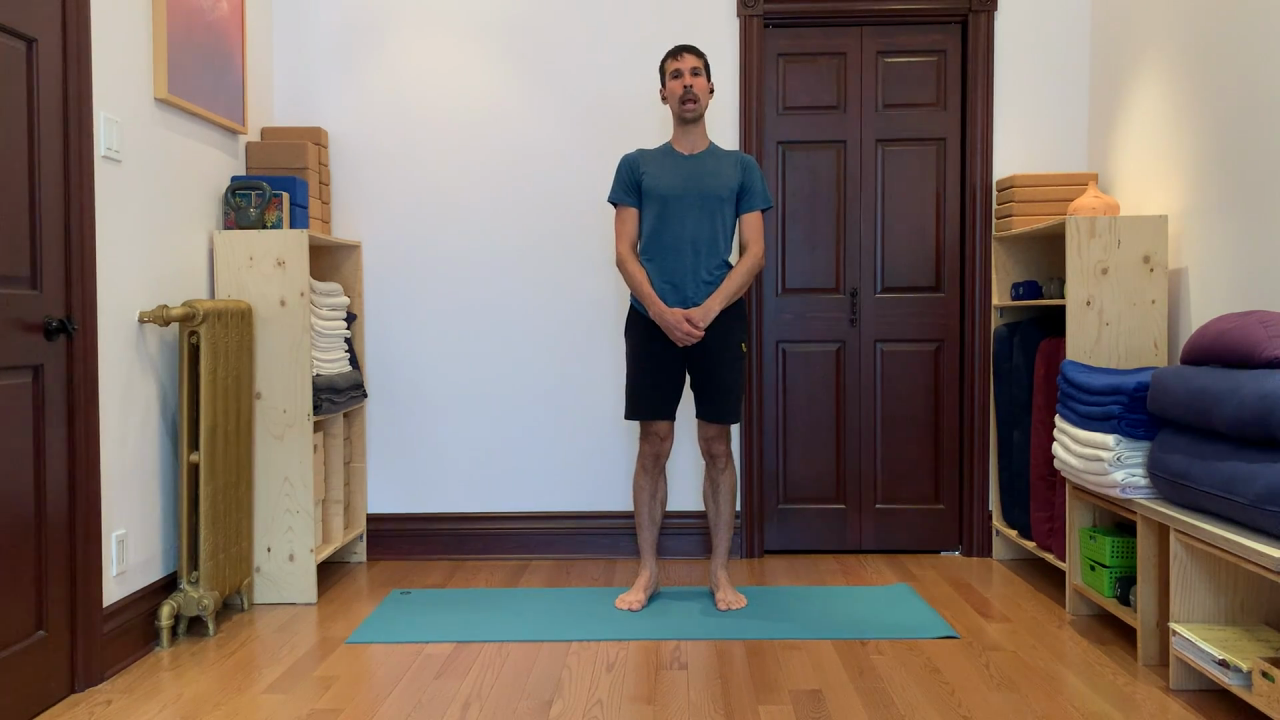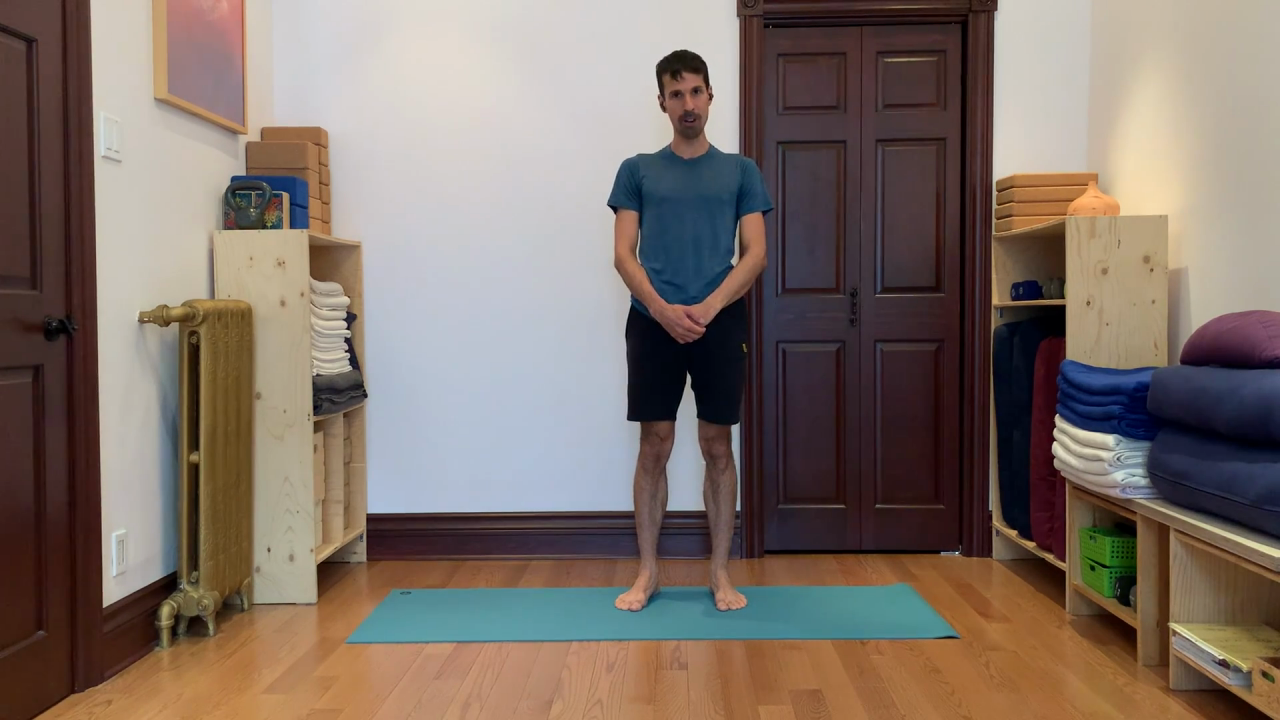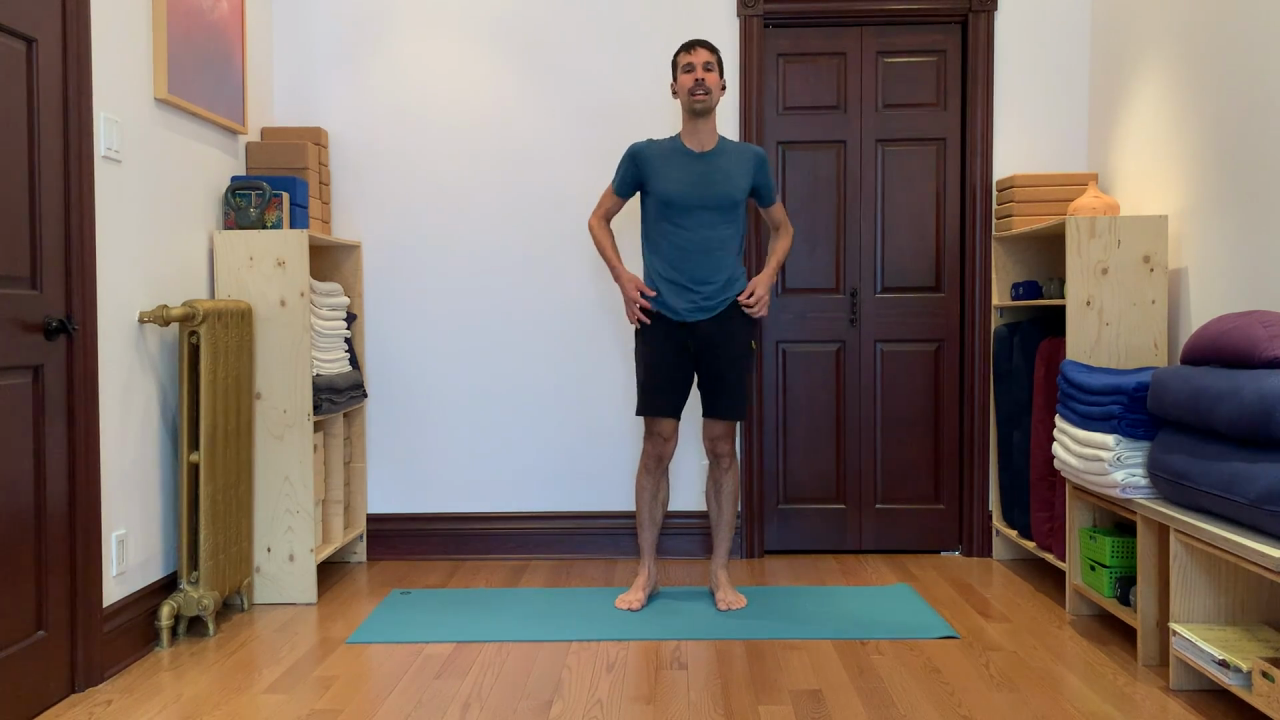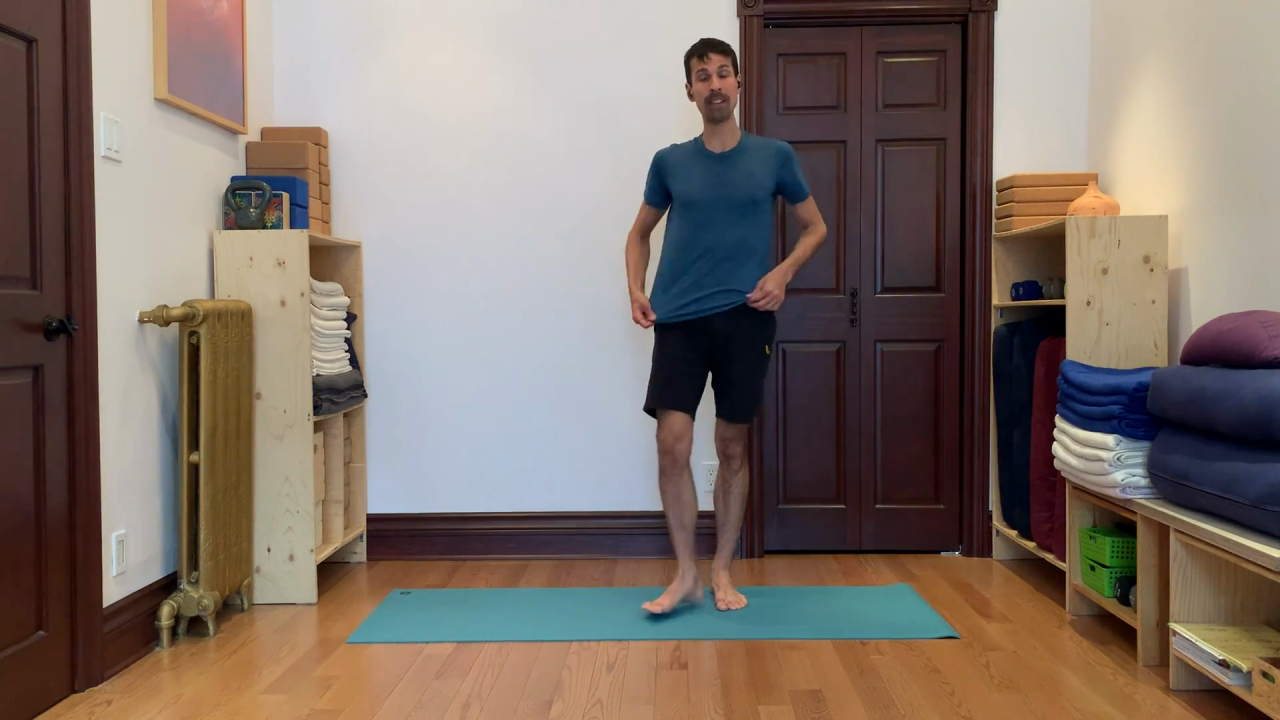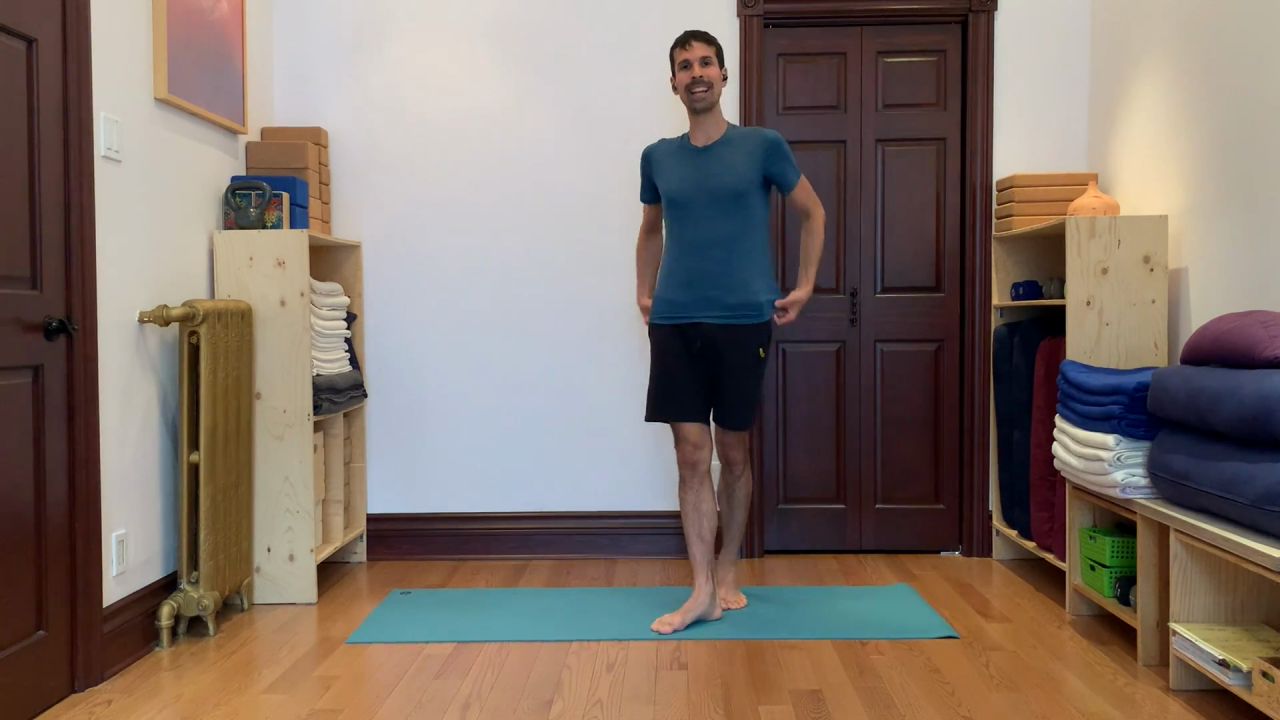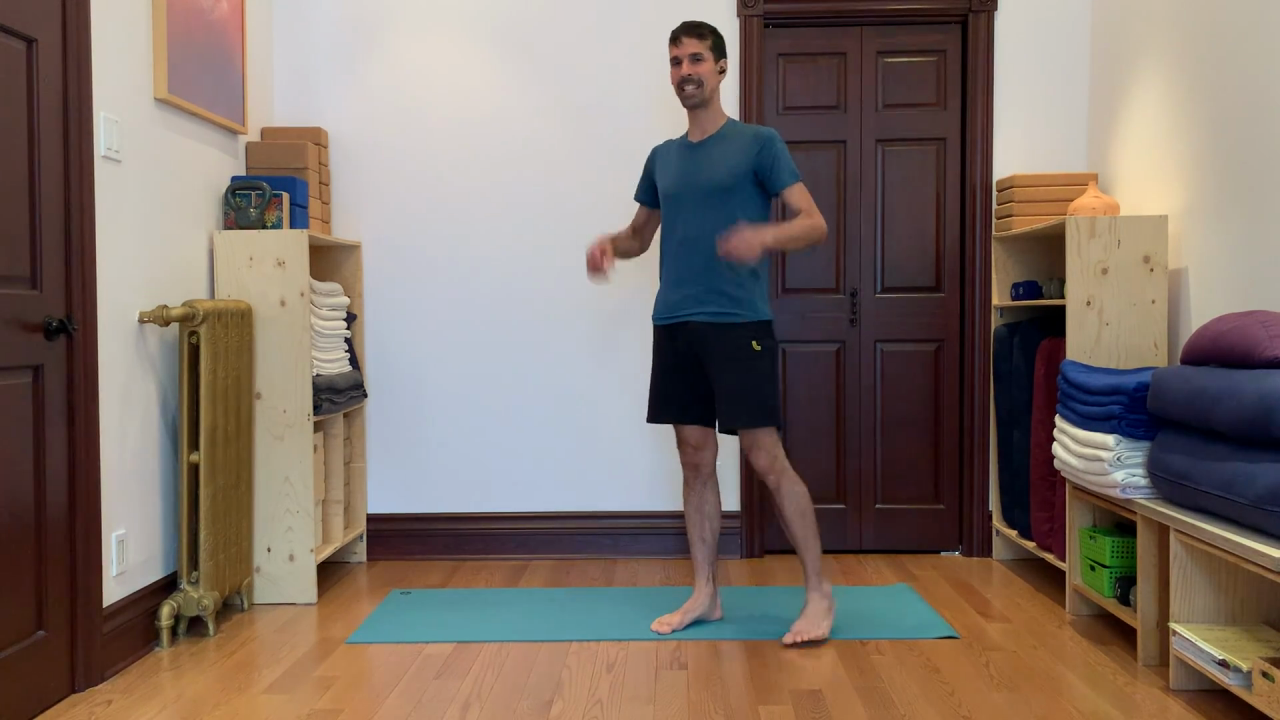
dt=0.5s
person 1, frame 1
left shoulder: (740, 167)
right shoulder: (637, 165)
left elbow: (753, 253)
right elbow: (626, 252)
left wrist: (706, 310)
right wrist: (662, 312)
left hip: (720, 322)
right hip: (652, 322)
left knee: (717, 447)
right knee: (653, 446)
left ankle: (720, 571)
right ankle: (647, 570)
person 1, frame 2
left shoulder: (740, 170)
right shoulder: (637, 170)
left elbow: (755, 254)
right elbow: (624, 255)
left wrist: (707, 308)
right wrist: (663, 310)
left hip: (720, 322)
right hip: (653, 322)
left knee: (717, 447)
right knee: (654, 446)
left ankle: (720, 571)
right ankle: (648, 570)
person 1, frame 3
left shoulder: (751, 160)
right shoulder: (645, 156)
left elbow: (782, 228)
right elbow: (598, 220)
left wrist: (766, 277)
right wrist: (623, 277)
left hip: (728, 319)
right hip: (663, 320)
left knee: (722, 446)
right knee: (658, 445)
left ankle: (720, 571)
right ankle: (646, 570)
person 1, frame 4
left shoulder: (775, 156)
right shoulder: (669, 162)
left elbow: (815, 226)
right elbow: (639, 232)
left wrist: (783, 271)
right wrist: (636, 290)
left hip: (745, 320)
right hip: (680, 322)
left knee: (733, 449)
right knee: (672, 444)
left ankle: (722, 570)
right ankle: (685, 573)
person 1, frame 5
left shoulder: (761, 145)
right shoulder: (657, 157)
left elbow: (813, 214)
left wrist: (803, 286)
right wrist: (645, 291)
left hip: (743, 321)
right hip: (674, 324)
left knee: (734, 454)
right knee: (691, 456)
left ankle: (728, 566)
right ankle: (702, 590)
person 1, frame 6
left shoulder: (759, 143)
right shoulder: (662, 157)
left elbow: (814, 222)
right elbow: (641, 235)
left wrist: (765, 236)
right wrist: (610, 244)
left hip: (738, 324)
right hip: (674, 325)
left knee: (767, 460)
right knee: (695, 459)
left ankle: (819, 590)
right ankle: (704, 592)
